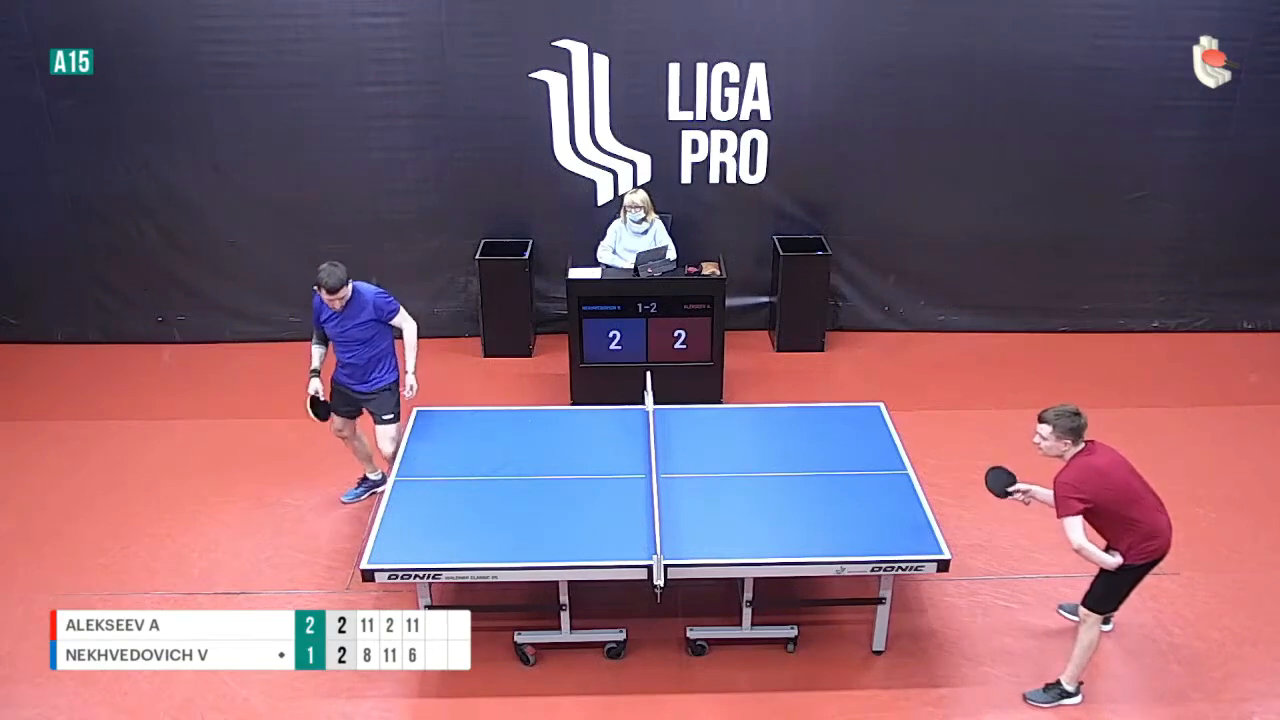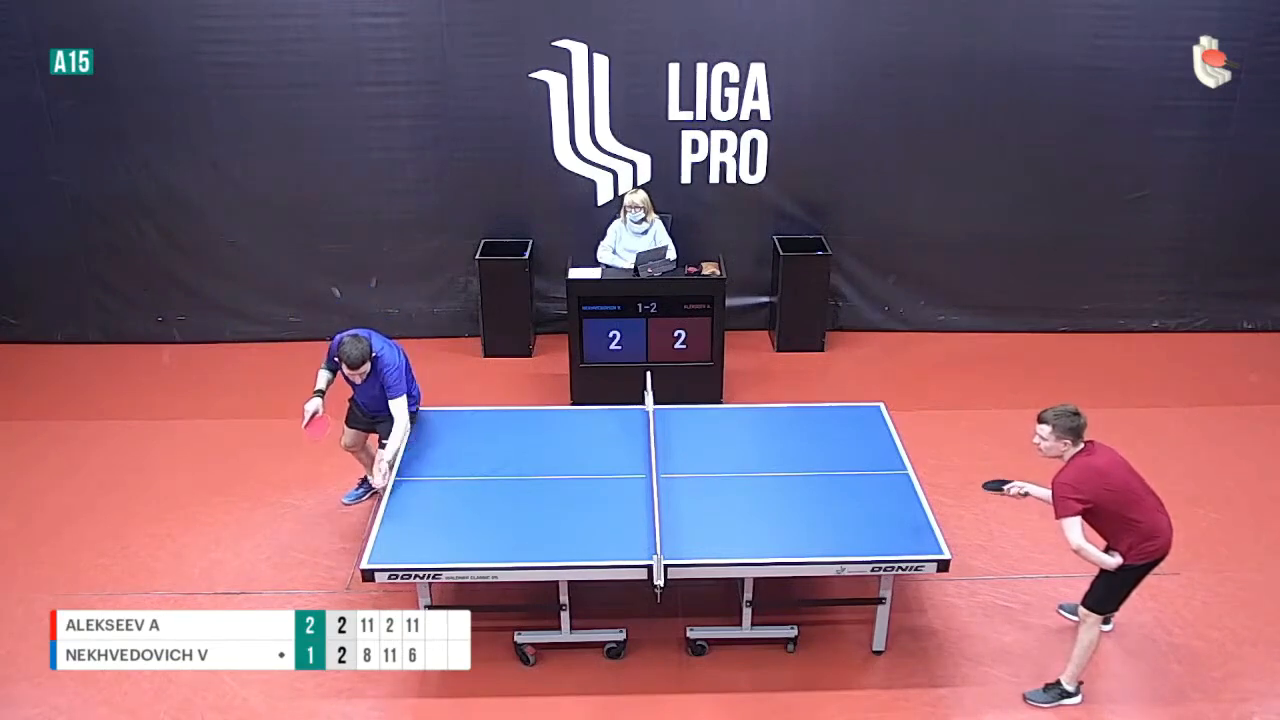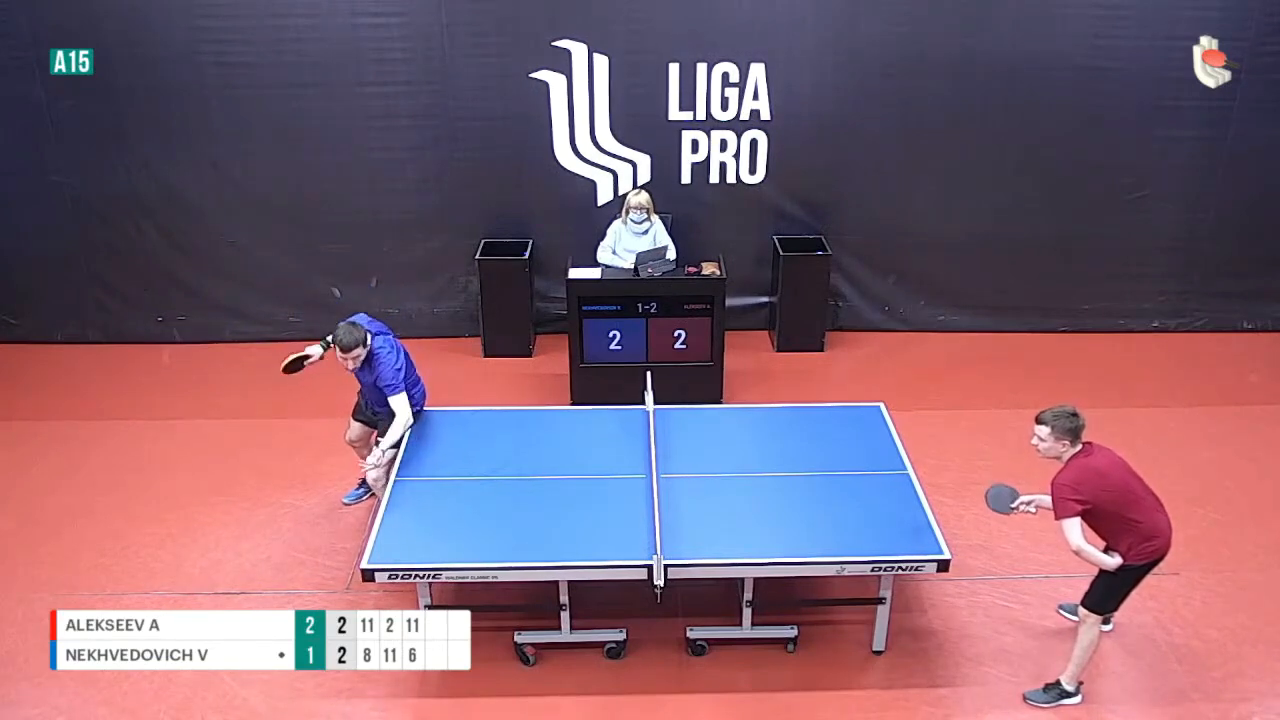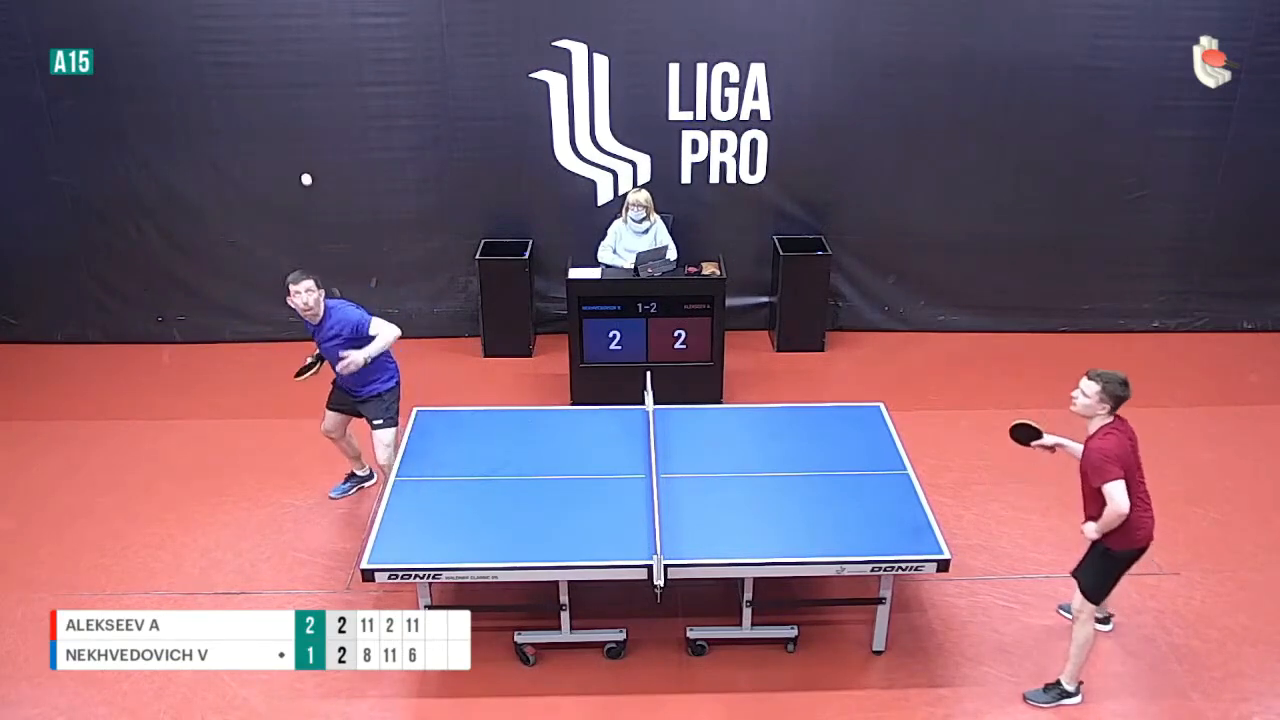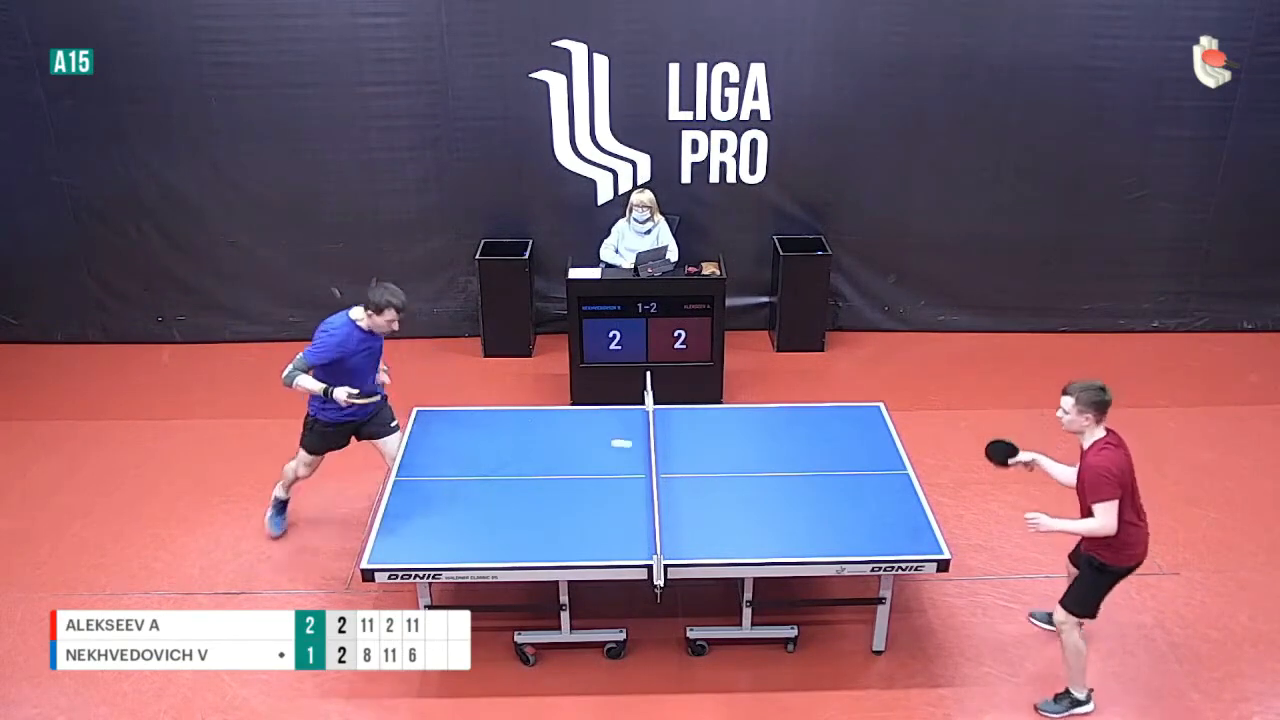
dt=1s
person 1, frame 1
left shoulder: (1068, 479)
right shoulder: (1096, 450)
left elbow: (1078, 544)
left wrist: (1112, 562)
right wrist: (1034, 492)
left hip: (1142, 546)
right hip: (1155, 528)
left knee: (1088, 615)
left ankle: (1068, 688)
right ankle: (1102, 612)
person 1, frame 2
left shoulder: (1067, 479)
right shoulder: (1097, 450)
left elbow: (1077, 544)
left wrist: (1113, 563)
right wrist: (1030, 489)
left hip: (1143, 546)
right hip: (1156, 529)
left knee: (1088, 615)
left ankle: (1068, 688)
right ankle: (1104, 613)
person 1, frame 3
left shoulder: (1065, 481)
right shoulder: (1094, 452)
left elbow: (1076, 545)
left wrist: (1111, 563)
right wrist: (1038, 500)
left hip: (1143, 545)
right hip: (1155, 528)
left knee: (1089, 615)
left ankle: (1068, 688)
right ankle: (1101, 612)
person 1, frame 4
left shoulder: (1102, 447)
right shoulder: (1117, 426)
left elbow: (1119, 507)
left wrist: (1096, 529)
right wrist: (1061, 443)
left hip: (1122, 536)
right hip: (1134, 528)
left knee: (1082, 608)
right knee: (1093, 571)
left ankle: (1068, 687)
right ankle: (1100, 613)
person 1, frame 5
left shoulder: (1100, 463)
right shoulder: (1103, 439)
left elbow: (1106, 525)
right elbow: (1077, 478)
left wrist: (1053, 525)
right wrist: (1036, 460)
left hip: (1116, 552)
right hip: (1124, 537)
left knee: (1064, 620)
right knee: (1074, 567)
right ankle: (1073, 614)
person 2, frame 1
left shoulder: (373, 297)
right shoulder: (319, 304)
left elbow: (409, 325)
right elbow: (319, 340)
left wrist: (410, 371)
right wrist: (315, 375)
left hip: (381, 382)
right hip: (345, 381)
left knee: (389, 451)
right knee: (342, 430)
right ankle: (374, 477)
person 2, frame 2
left shoulder: (389, 364)
right shoulder: (339, 344)
left elbow: (402, 422)
right elbow: (328, 368)
left wrist: (385, 461)
right wrist: (318, 395)
left hip: (396, 408)
right hip: (364, 401)
left knee: (383, 480)
right knee: (349, 444)
right ankle: (370, 481)
person 2, frame 3
left shoulder: (385, 363)
right shoulder: (357, 325)
left elbow: (405, 416)
left wrist: (381, 450)
right wrist: (323, 345)
left hip: (398, 406)
right hip: (372, 396)
left knee: (375, 476)
right knee: (354, 439)
right ankle: (371, 481)
person 2, frame 4
left shoulder: (344, 314)
right shoulder: (311, 318)
left elbow: (392, 331)
left wrist: (364, 354)
right wrist: (320, 356)
left hip: (380, 387)
right hip: (347, 383)
left knee: (385, 461)
right knee: (331, 430)
right ankle: (362, 473)
person 2, frame 5
left shoulder: (374, 322)
right shoulder: (334, 334)
right elbow: (290, 375)
right wrist: (329, 392)
left hip: (371, 404)
right hip: (329, 413)
right knee: (303, 470)
right ankle: (280, 498)
